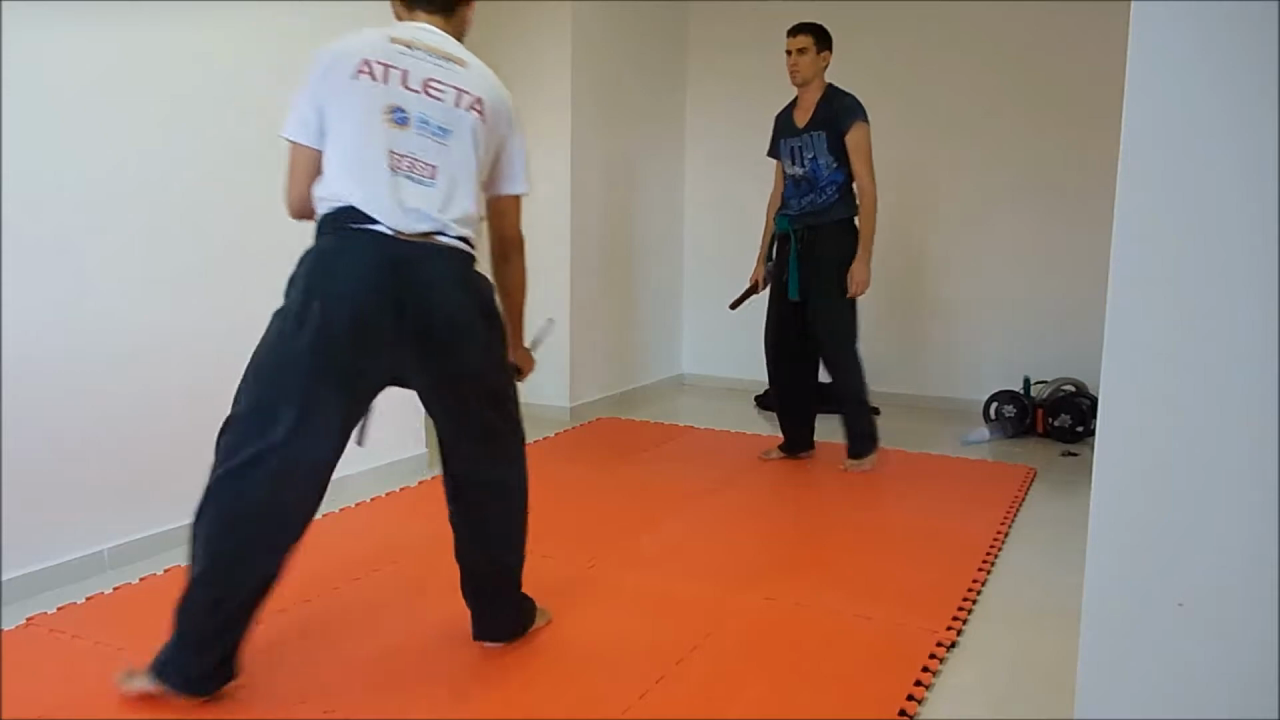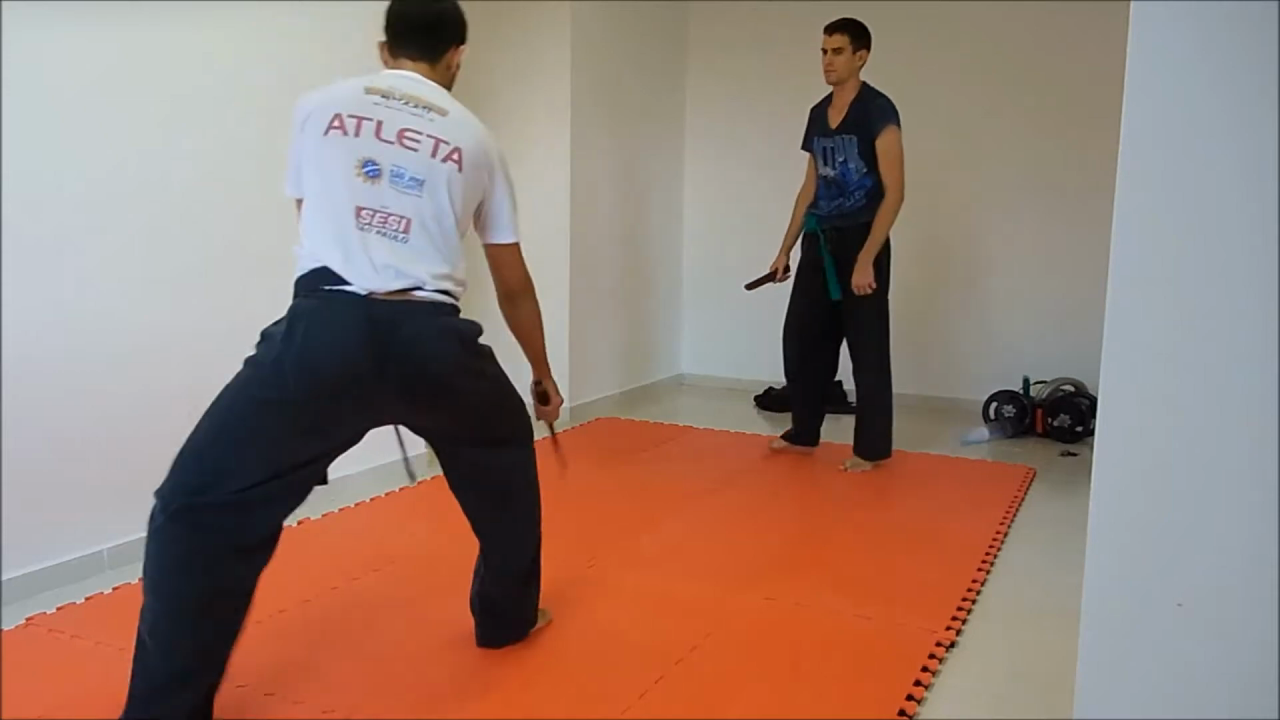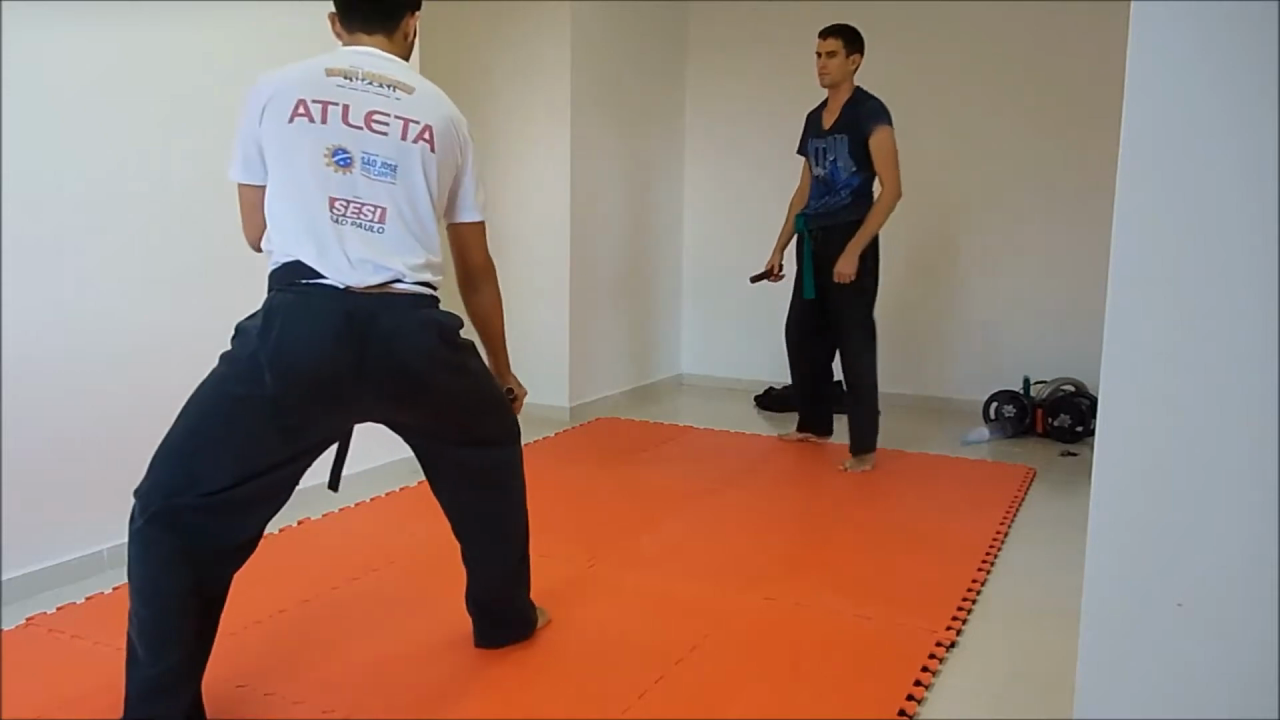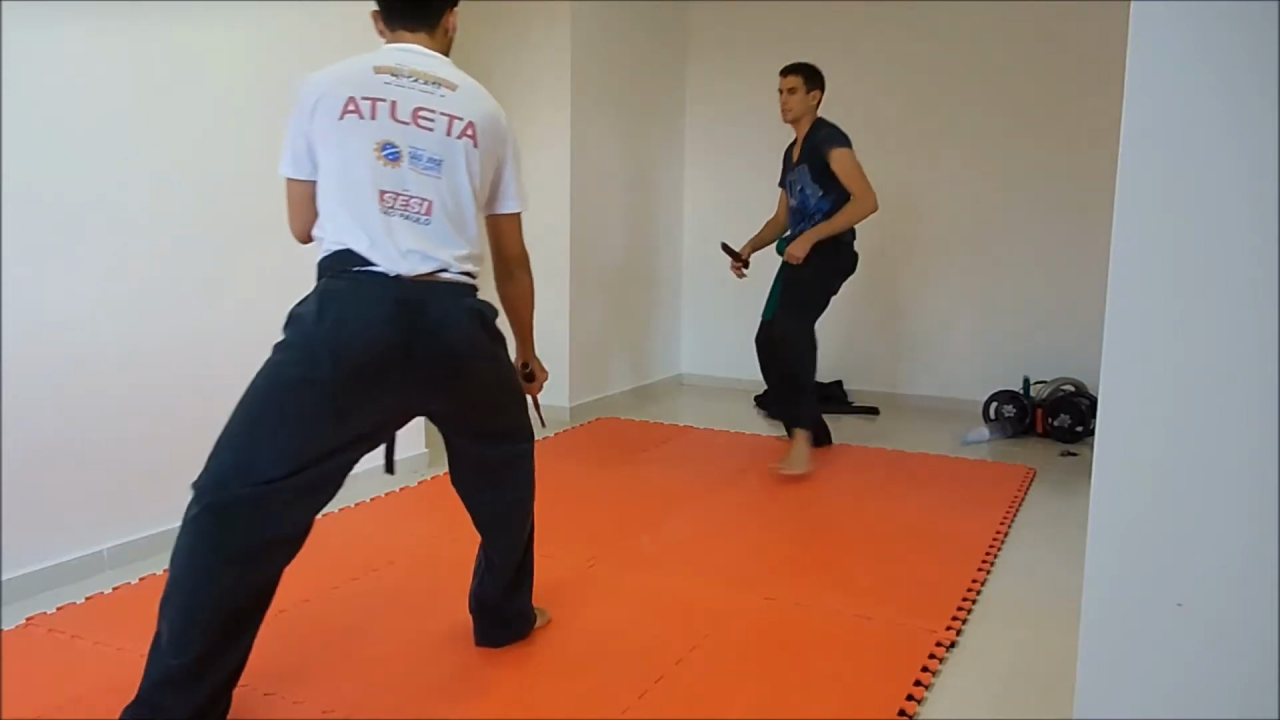
dt=0.4s
person 1, frame 1
right shoulder: (488, 90)
left elbow: (300, 200)
right elbow: (506, 239)
right wrist: (512, 337)
left hip: (346, 274)
right hip: (444, 284)
left knee: (262, 458)
right knee: (489, 452)
left ankle: (193, 663)
right ankle: (501, 614)
person 1, frame 2
left shoulder: (320, 107)
right shoulder: (475, 137)
right elbow: (514, 285)
right wrist: (543, 377)
left hip: (325, 333)
right hip: (427, 338)
left knee: (198, 507)
right knee: (505, 455)
right ankle: (506, 614)
person 1, frame 3
left shoulder: (276, 90)
right shoulder: (441, 113)
left elbow: (257, 232)
right elbow: (477, 270)
right wrist: (503, 371)
left hip: (302, 328)
right hip: (410, 333)
left knee: (176, 508)
right knee: (489, 453)
right ankle: (504, 616)
person 1, frame 4
left shoulder: (326, 86)
right shoulder: (482, 108)
left elbow: (305, 226)
right elbow: (509, 257)
right wrist: (525, 353)
left hip: (350, 315)
right hip: (450, 320)
left knee: (240, 496)
right knee: (503, 457)
right ankle: (505, 615)
person 2, frame 1
left shoulder: (845, 109)
right shoulder: (783, 120)
left elbow: (866, 188)
left wrist: (862, 257)
right wrist: (763, 257)
left hip: (831, 241)
right hip: (791, 243)
left knee: (835, 343)
right knee: (783, 345)
left ankle: (862, 445)
right ankle: (797, 440)
person 2, frame 2
left shoulder: (878, 111)
right shoulder: (817, 114)
left elbow: (893, 191)
left wrist: (867, 258)
right wrist: (786, 248)
left hip: (859, 242)
right hip: (819, 242)
left knee: (867, 347)
right knee: (802, 337)
left ankle: (871, 448)
right ankle: (804, 432)
person 2, frame 3
left shoulder: (870, 113)
right shoulder: (814, 118)
left elbow: (891, 190)
left wrist: (855, 249)
right wrist: (781, 246)
left hip: (849, 240)
right hip: (815, 239)
left knee: (854, 340)
right knee: (802, 333)
left ankle: (864, 447)
right ankle: (815, 423)
person 2, frame 4
left shoulder: (829, 140)
right shoulder: (791, 152)
left elbow: (866, 201)
left wrist: (810, 237)
right wrist: (750, 247)
left hip: (829, 253)
right hip: (802, 255)
left knee: (790, 327)
right knee: (771, 338)
left ankle: (801, 436)
right ankle: (809, 431)
